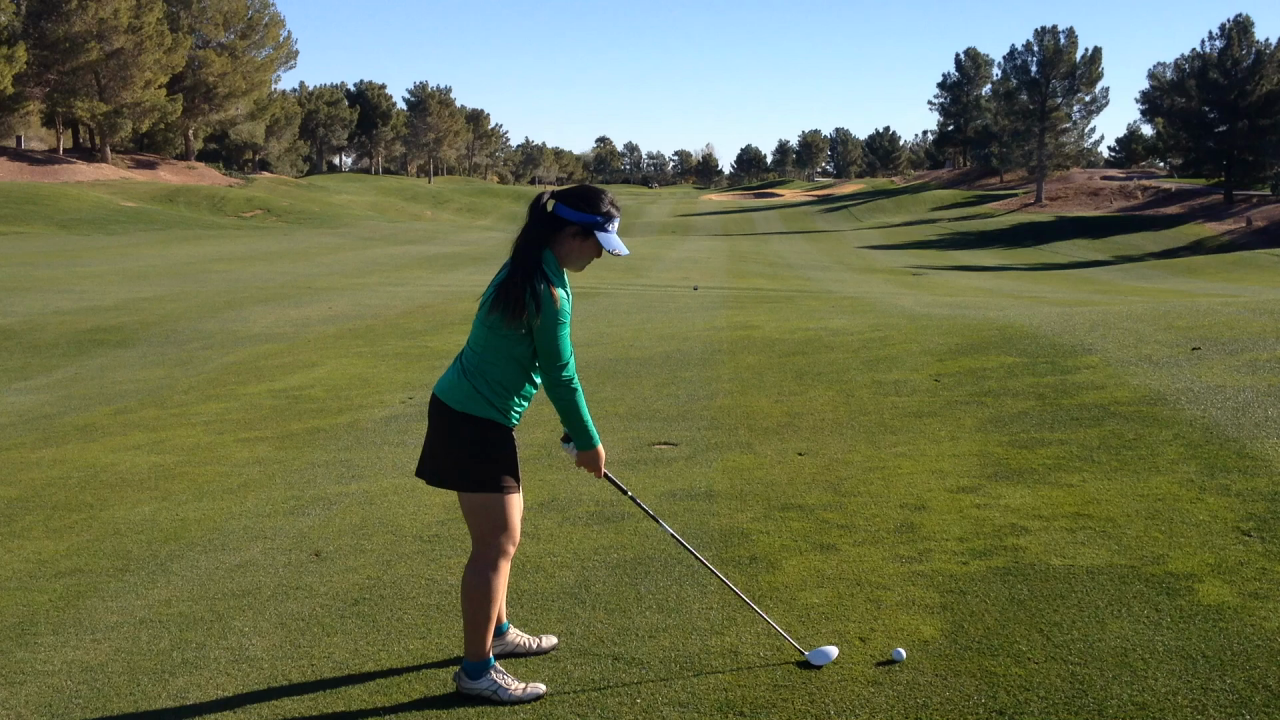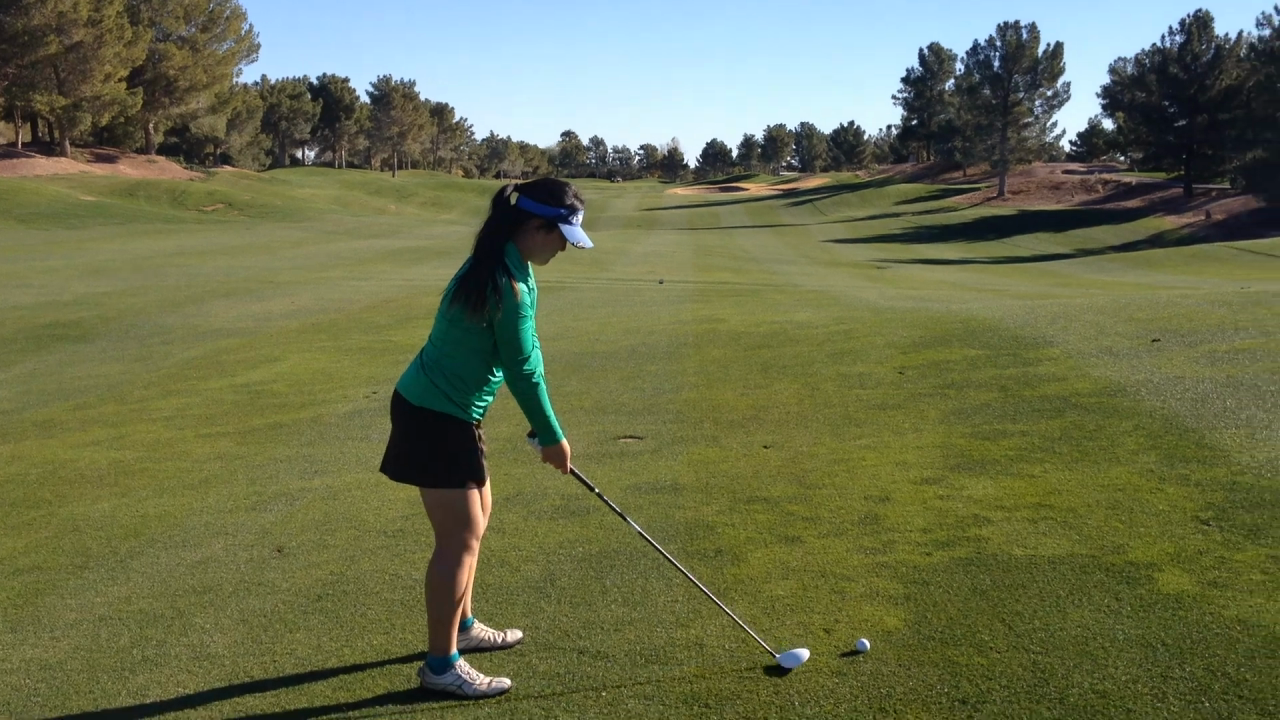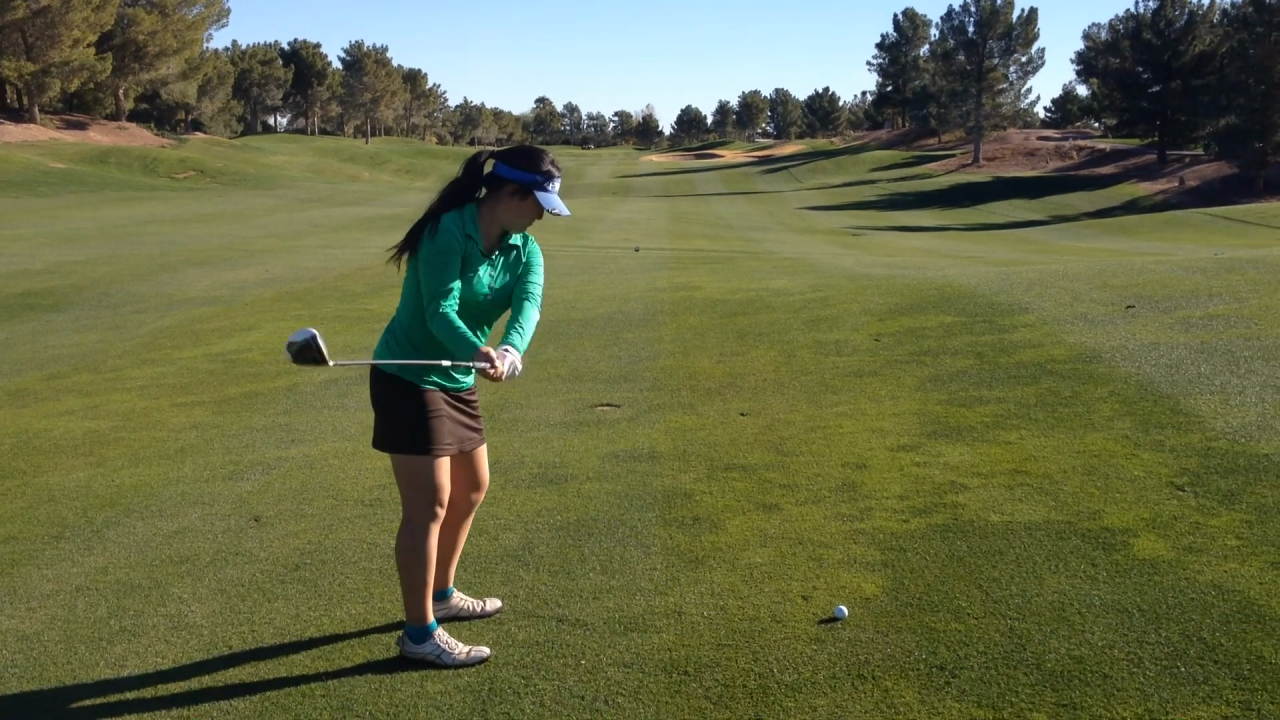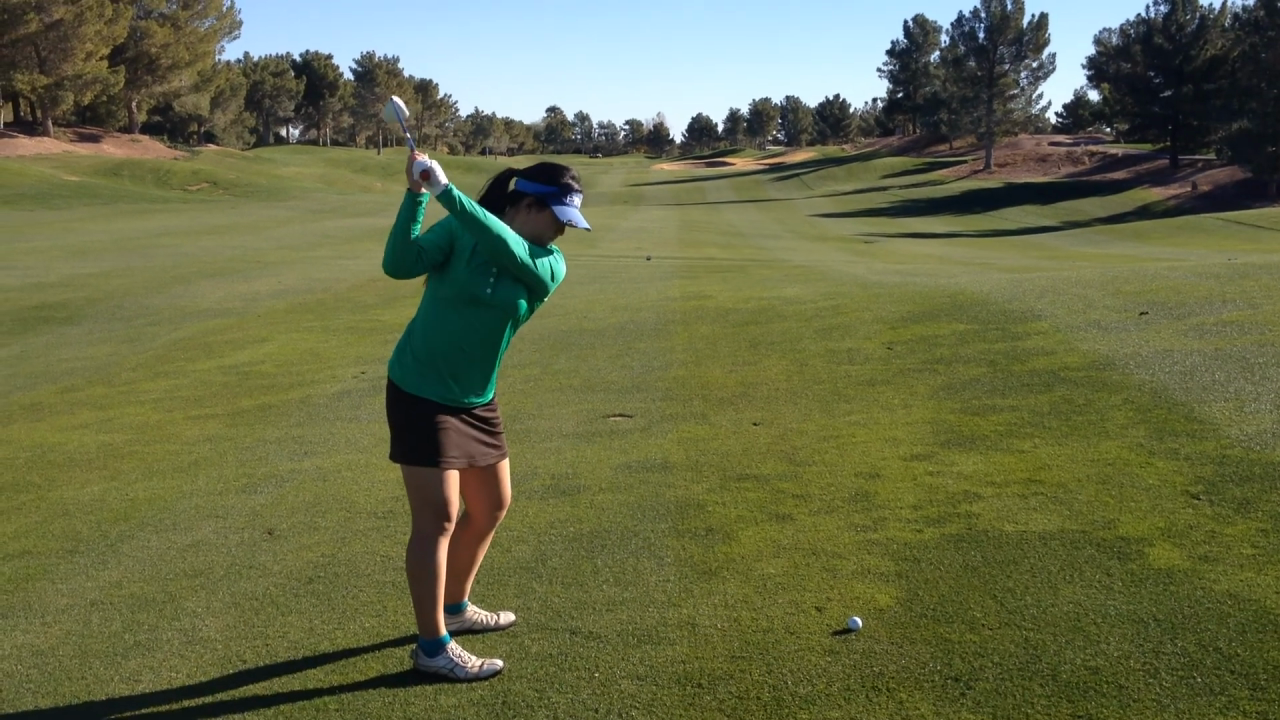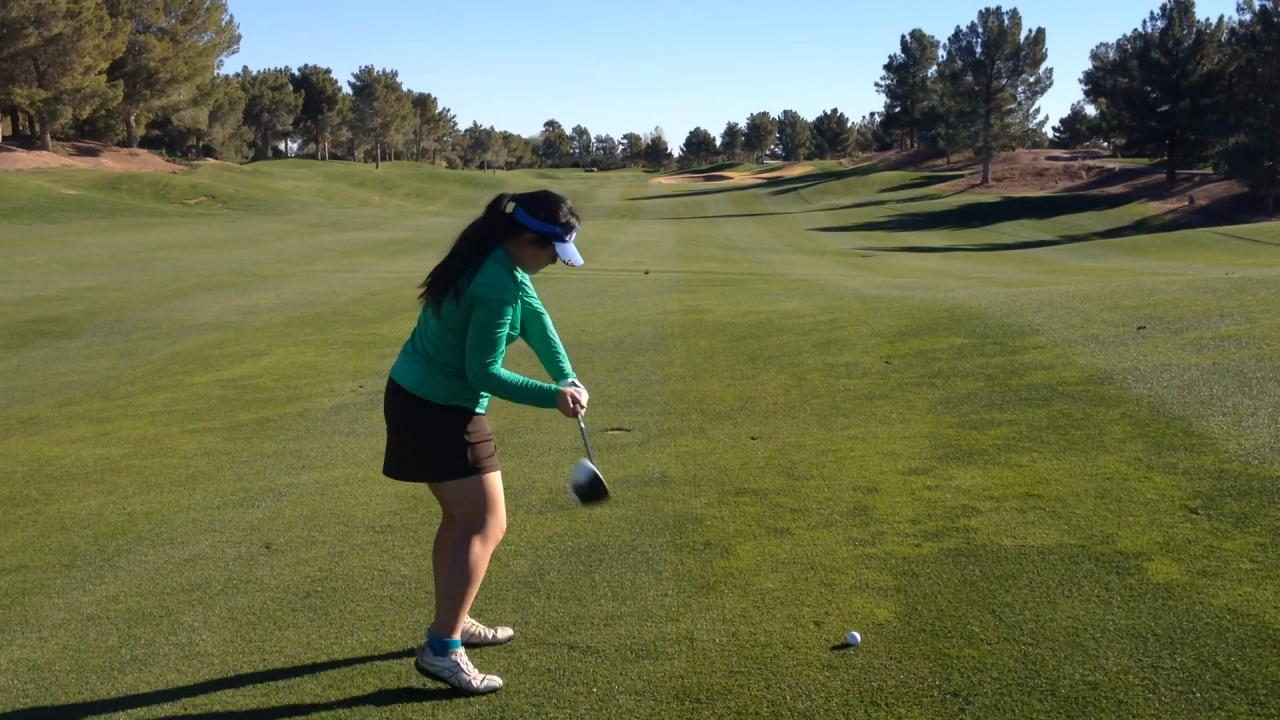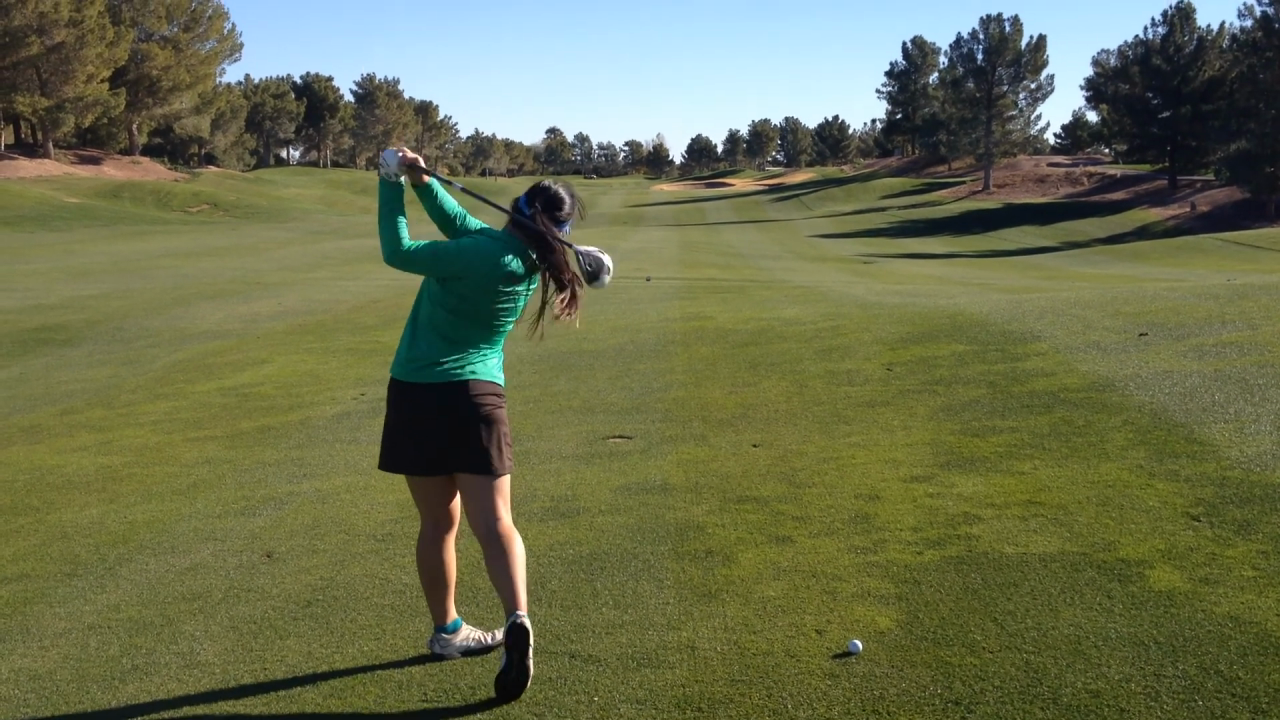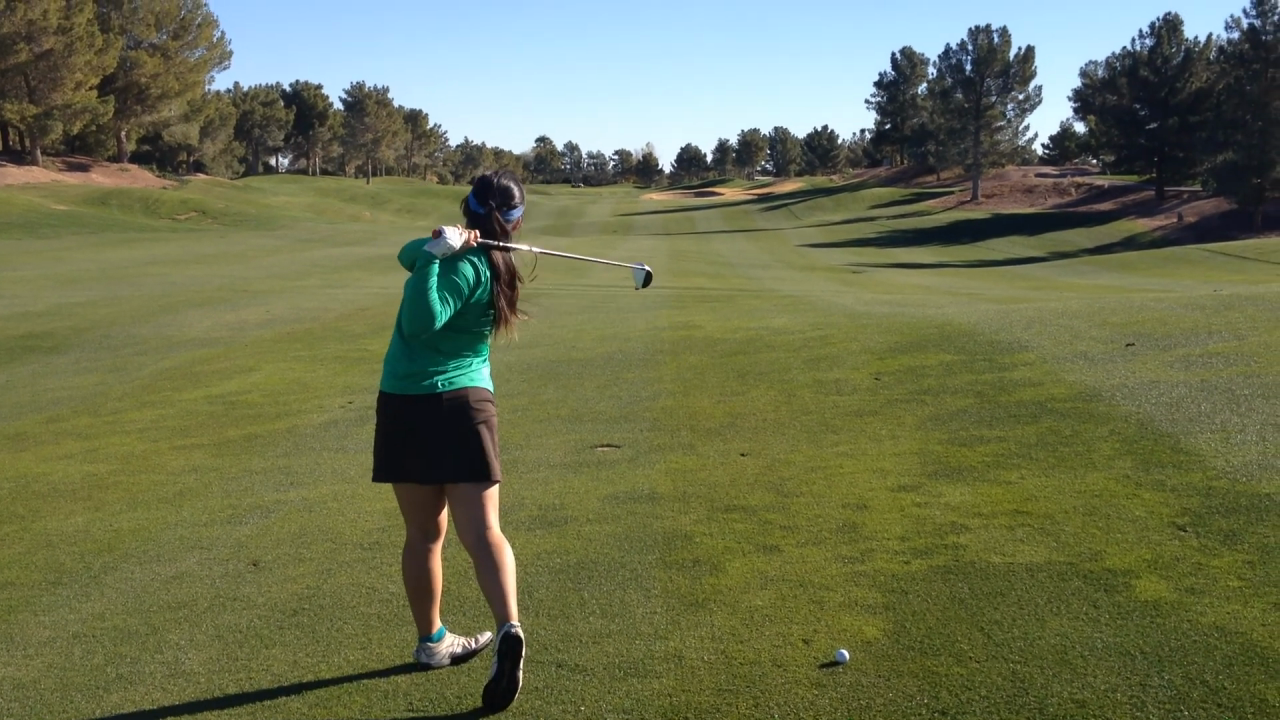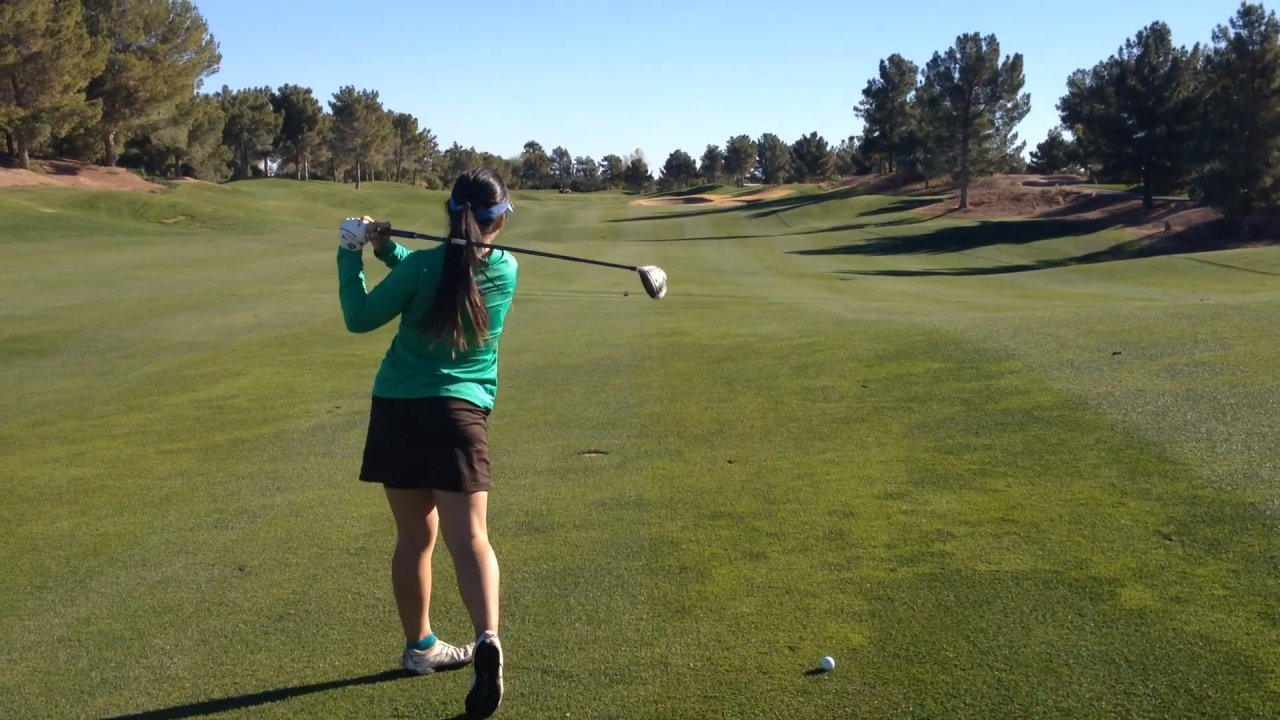
dt=0.4s
person 1, frame 1
left shoulder: (536, 269)
right shoulder: (546, 291)
left elbow: (555, 368)
right elbow: (560, 377)
left wrist: (576, 433)
right wrist: (589, 442)
left hip: (477, 413)
right hip: (474, 420)
left knee: (505, 530)
right knee: (496, 543)
left ankle: (498, 632)
right ankle: (476, 668)
person 1, frame 2
left shoulder: (513, 268)
right shoulder: (506, 284)
left elbow: (526, 351)
right elbow: (522, 370)
left wrist: (544, 426)
right wrist: (551, 435)
left hip: (453, 410)
right hip: (436, 414)
left knee: (476, 519)
right knee: (460, 537)
left ankle: (462, 626)
right ankle: (442, 664)
person 1, frame 3
left shoulder: (526, 251)
right shoulder: (448, 230)
left elbow: (527, 304)
right elbow: (439, 314)
left wrist: (511, 350)
right wrist: (476, 353)
left hip: (456, 381)
right hip: (409, 379)
left knee: (470, 490)
right knee: (429, 504)
left ankle: (441, 595)
right ankle: (420, 633)
person 1, frame 4
left shoulder: (549, 267)
right shoulder: (458, 231)
left elbow: (507, 249)
right elbow: (397, 265)
left wrist: (447, 192)
right wrist: (415, 195)
left hip: (477, 400)
right hip: (420, 392)
left knee: (491, 506)
right knee: (438, 519)
left ankle: (454, 607)
right ankle: (433, 646)
person 1, frame 5
left shoulder: (481, 246)
right shoulder: (500, 290)
left elbow: (537, 320)
right elbow: (483, 375)
left wrist: (567, 377)
right wrist: (550, 395)
left hip: (410, 396)
right hip: (445, 410)
left knee: (462, 513)
right knee: (486, 524)
left ankle: (450, 625)
right ankle: (441, 649)
person 1, frame 6
left shoulder: (482, 252)
right shoulder: (524, 262)
left elbow: (398, 252)
left wrist: (394, 179)
right wrist: (423, 175)
left hip: (415, 393)
right hip: (475, 396)
left knee: (439, 520)
right knee: (493, 520)
left ankle: (448, 630)
right ankle: (517, 620)
person 1, frame 7
left shoulder: (465, 268)
right shoulder: (499, 263)
left elbow: (418, 324)
left wrist: (435, 251)
left hip: (405, 404)
right hip: (466, 404)
left knee: (424, 531)
right knee: (482, 531)
left ankle: (431, 639)
right ankle: (509, 629)
person 1, frame 8
left shoulder: (420, 267)
right shoulder: (506, 269)
left elbow: (359, 319)
left wrist: (348, 254)
right wrist: (389, 248)
left hip: (395, 408)
right hip: (458, 413)
left knee: (415, 536)
right knee: (470, 538)
left ankle: (420, 645)
right ankle: (487, 640)
